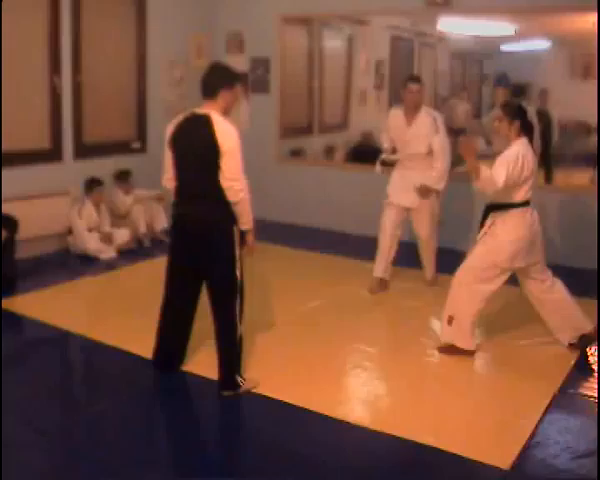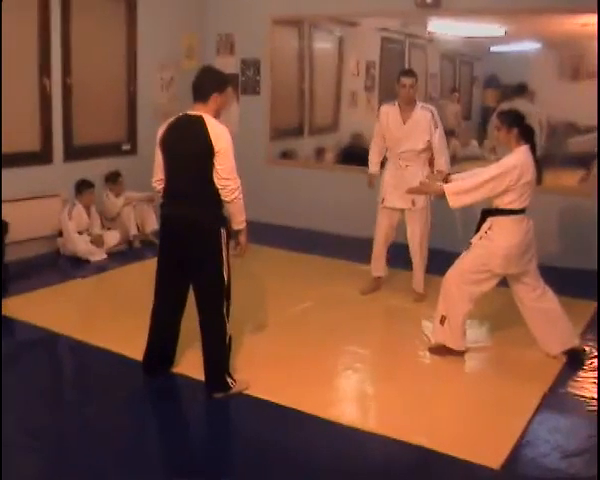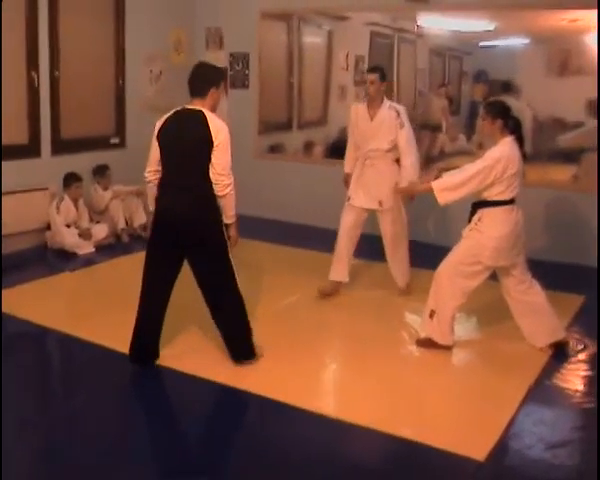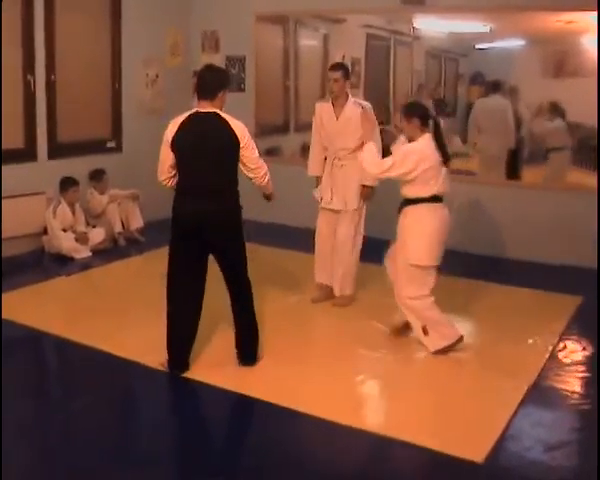
dt=0.5s
person 1, frame 1
left shoulder: (177, 127)
right shoulder: (224, 129)
left elbow: (169, 179)
right elbow: (235, 186)
right wrist: (247, 226)
left hip: (184, 219)
right hip: (217, 223)
left knee: (179, 292)
right knee: (226, 299)
left ankle: (166, 359)
right ankle: (230, 378)
person 1, frame 2
left shoulder: (168, 129)
right shoulder: (216, 131)
left elbow: (159, 181)
right elbow: (229, 186)
right wrist: (240, 227)
left hip: (172, 220)
right hip: (205, 224)
left knee: (168, 293)
right knee: (213, 300)
left ankle: (156, 361)
right ankle: (218, 379)
person 1, frame 3
left shoulder: (164, 123)
right shoulder: (216, 127)
left elbow: (152, 174)
right elbow: (222, 182)
left wrist: (154, 209)
right wrist: (230, 221)
left hip: (167, 212)
right hip: (201, 215)
left knee: (156, 283)
right knee: (221, 284)
left ankle: (142, 351)
right ankle: (242, 349)
person 1, frame 4
left shoulder: (176, 127)
right shoulder: (234, 128)
left elbow: (165, 176)
right elbow: (259, 172)
right wrist: (268, 191)
left hip: (186, 214)
right hip: (224, 214)
left knee: (183, 287)
right knee: (238, 282)
left ankle: (178, 359)
right ankle: (248, 352)
person 2, frame 1
left shoulder: (515, 154)
right shoulder: (523, 149)
left elbow: (494, 186)
right elbow: (501, 180)
left wrist: (473, 163)
right wrist: (477, 167)
left hip: (508, 226)
right hip: (523, 222)
left knee: (467, 279)
right knee: (540, 280)
left ankle: (459, 340)
right ankle: (578, 331)
person 2, frame 2
left shoulder: (515, 163)
right shoulder: (523, 158)
left elbow: (479, 184)
right elbow: (484, 174)
left wrist: (436, 189)
right wrist: (447, 179)
left hip: (502, 232)
right hip: (518, 230)
left knee: (457, 281)
right knee: (532, 289)
left ankle: (451, 341)
right ankle: (565, 343)
person 2, frame 3
left shoulder: (500, 154)
right shoulder: (510, 148)
left elbow: (467, 180)
right elbow: (472, 172)
left wrist: (423, 187)
right wrist: (436, 178)
left hip: (491, 224)
right hip: (507, 221)
left knee: (449, 275)
right knee: (520, 281)
left ankle: (439, 336)
right ankle: (552, 335)
person 2, frame 4
left shoulder: (416, 151)
right shoulder: (431, 146)
left elbow: (378, 168)
right elbow: (400, 161)
left wrist: (367, 140)
left hip: (420, 219)
right hip: (432, 215)
left knee: (410, 289)
right knee: (395, 263)
left ankle: (443, 337)
right ankle: (411, 319)
person 3, frame 1
left shoulder: (432, 118)
right shoulder: (394, 115)
left elbow: (442, 154)
left wrist: (434, 184)
left hip: (425, 178)
right hip: (400, 175)
left knee: (426, 232)
right knee: (388, 228)
left ankle: (430, 274)
right ankle: (381, 276)
person 3, frame 2
left shoulder: (429, 113)
right shoulder: (386, 111)
left elbow: (440, 148)
right elbow: (378, 141)
right wrist: (373, 169)
left hip: (418, 176)
right hip: (392, 175)
left knee: (418, 236)
right knee: (382, 230)
left ankle: (419, 285)
right ankle: (377, 276)
person 3, frame 3
left shoulder: (396, 112)
right shoulder: (356, 110)
left elbow: (408, 149)
left wrist: (408, 183)
right wrist: (348, 170)
left hip: (386, 175)
right hip: (361, 175)
left knee: (394, 231)
right knee: (347, 228)
left ankle: (403, 279)
right ankle: (336, 280)
person 3, frame 4
left shoulder: (362, 109)
right shoulder: (320, 108)
left elbow: (373, 147)
left wrist: (368, 182)
right wrist: (317, 174)
left hip: (353, 175)
right hip: (330, 175)
left knee: (347, 238)
right knee: (324, 234)
left ankle: (344, 289)
right ankle: (326, 285)
